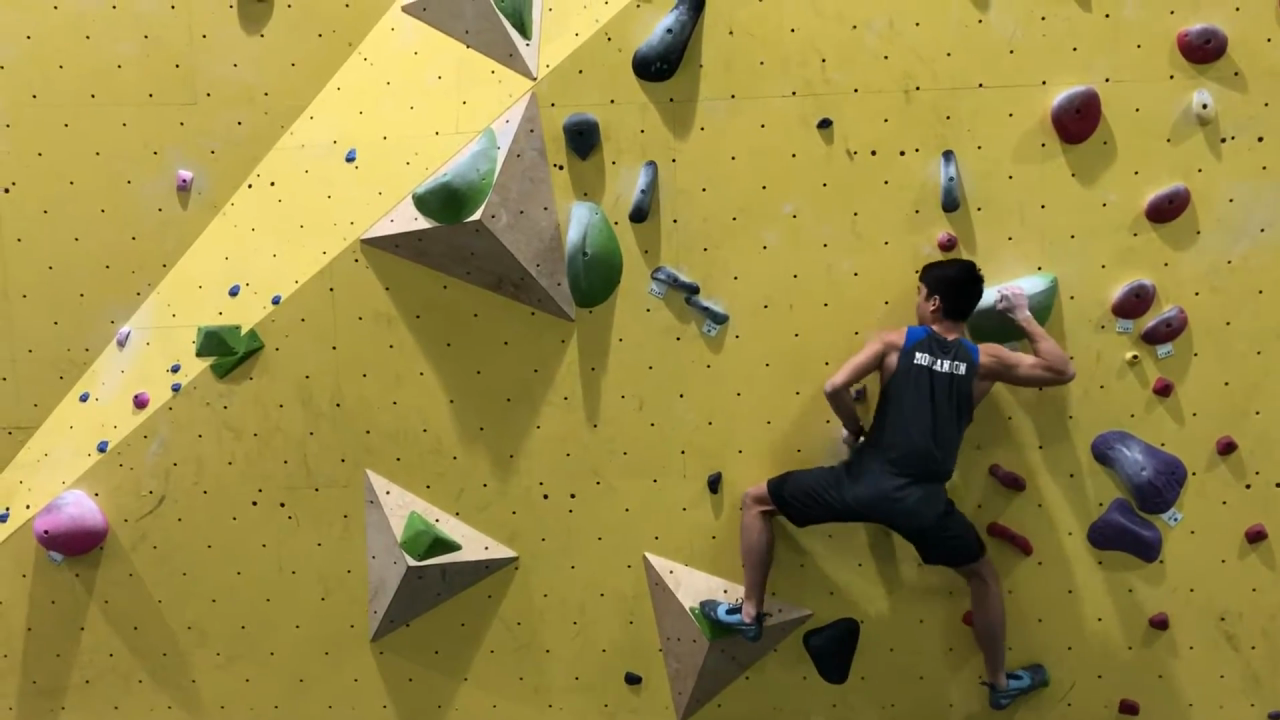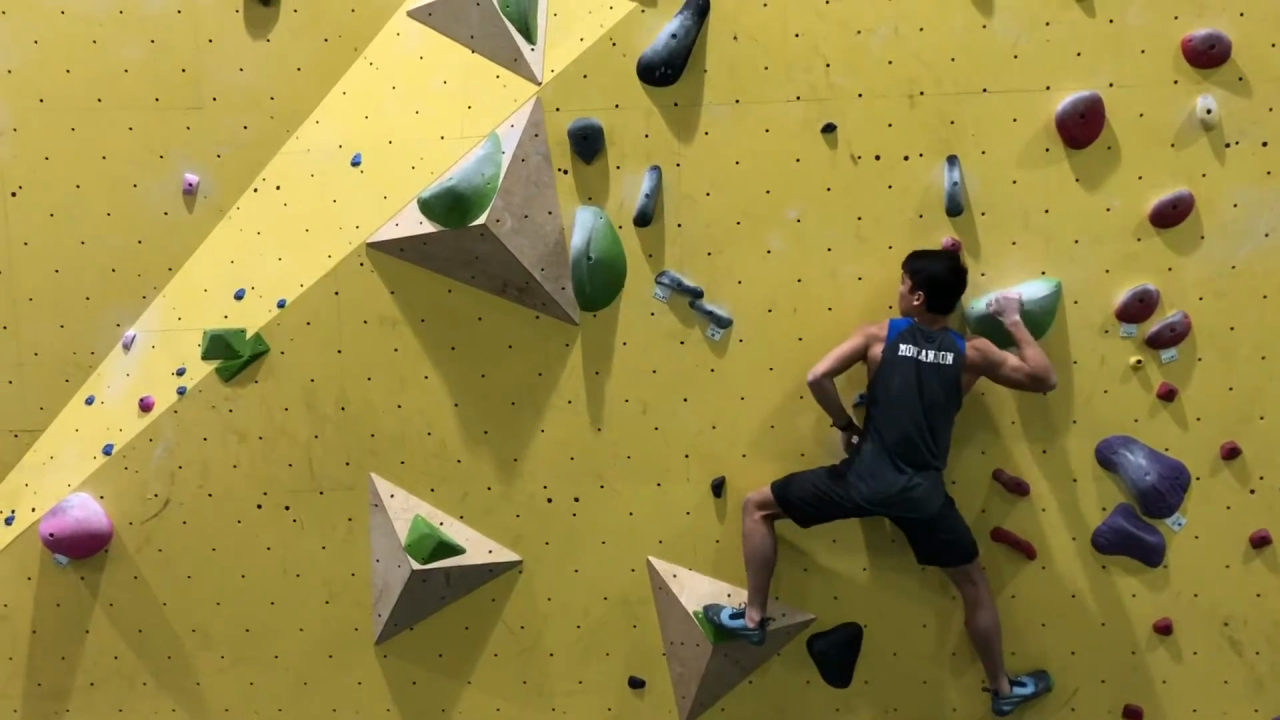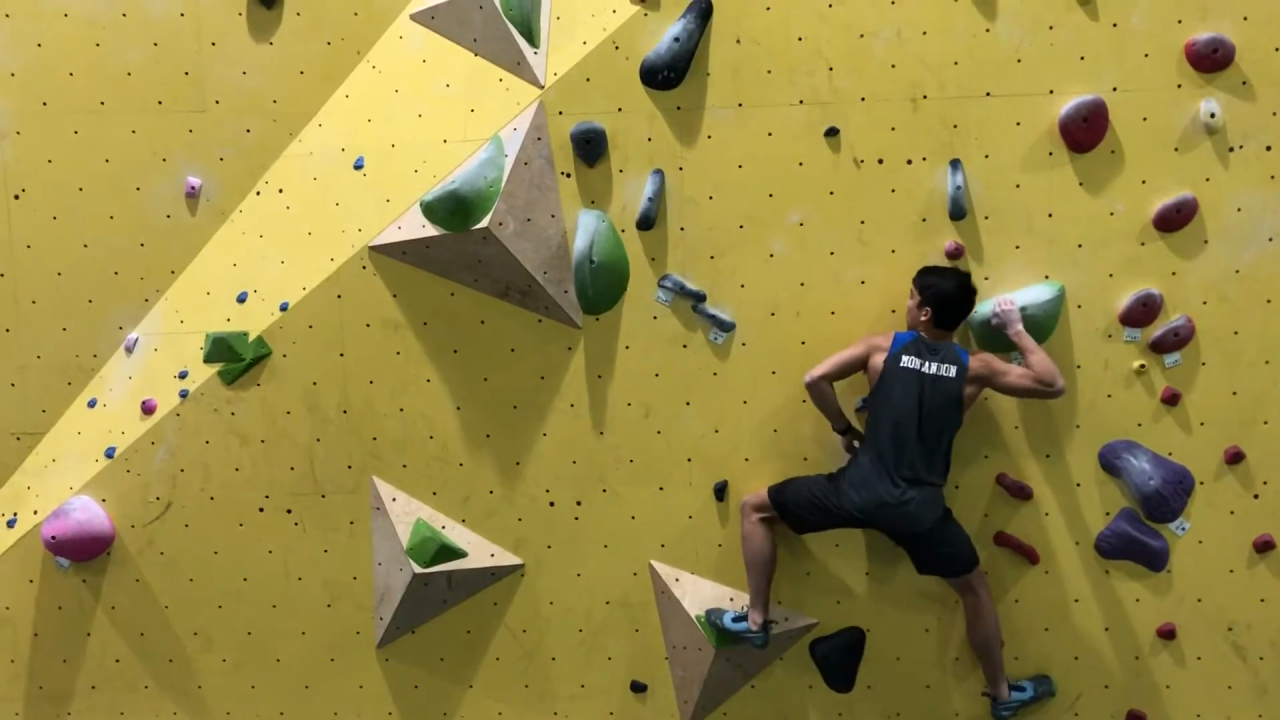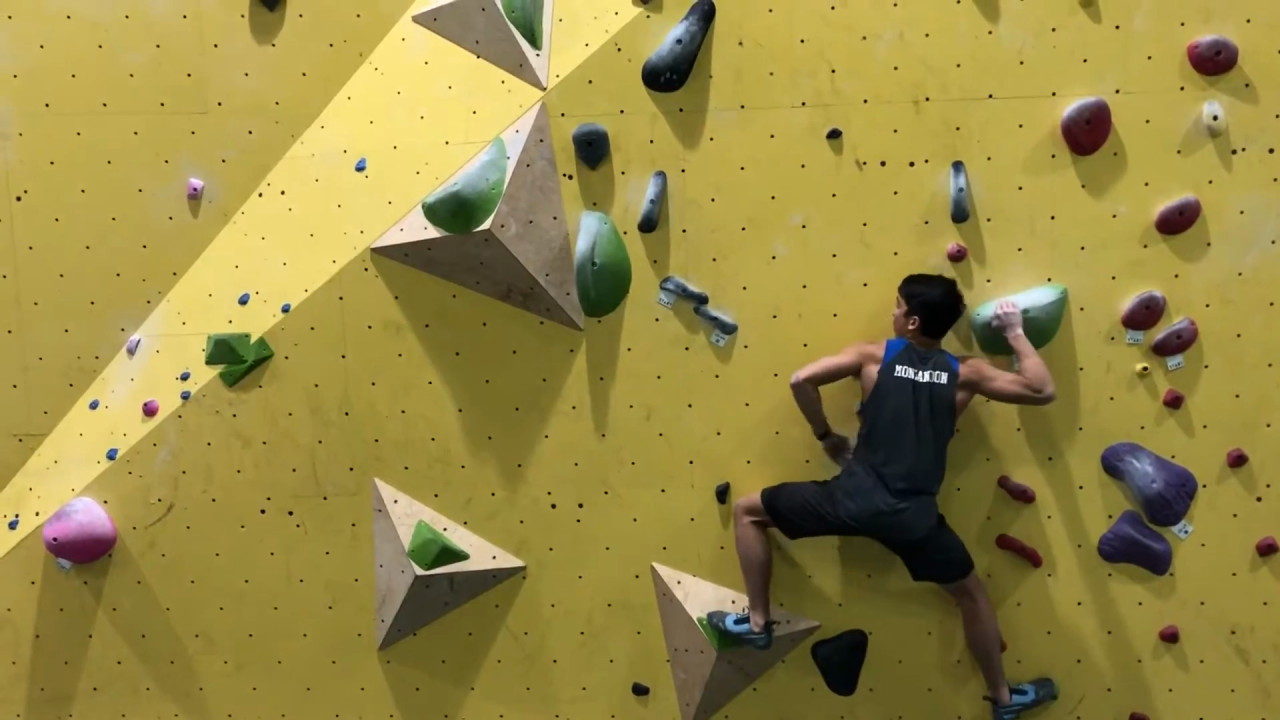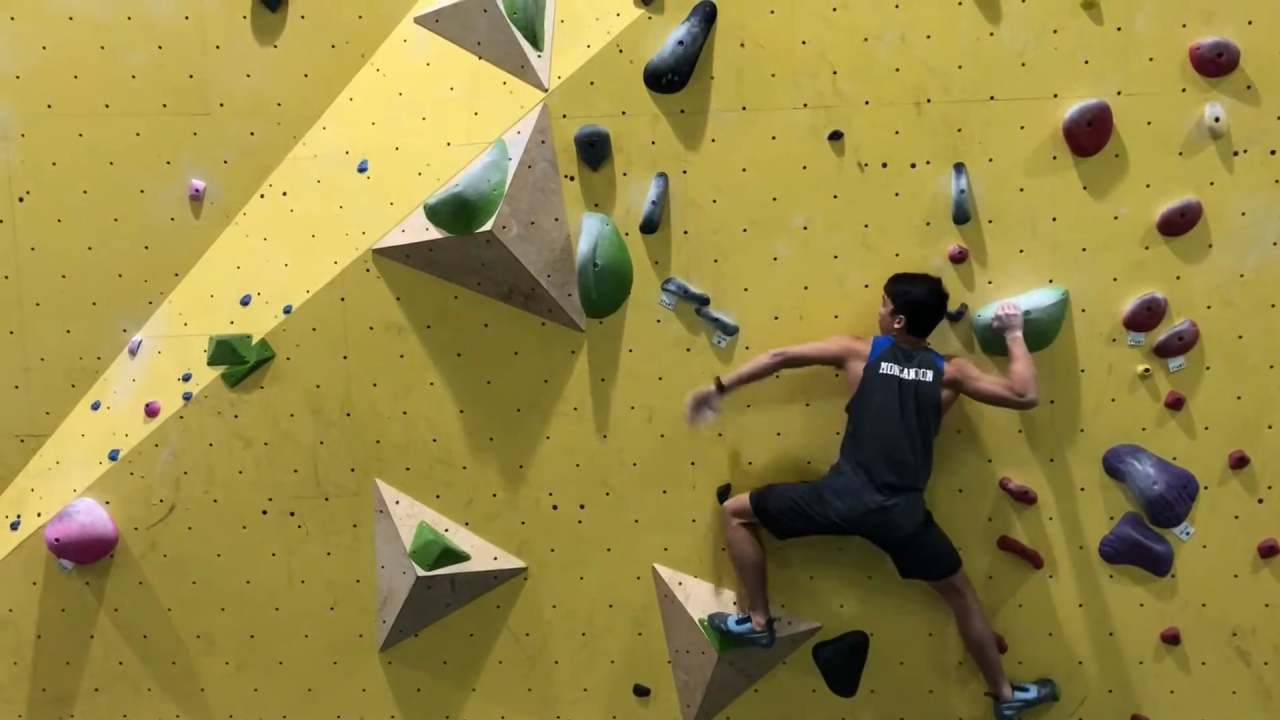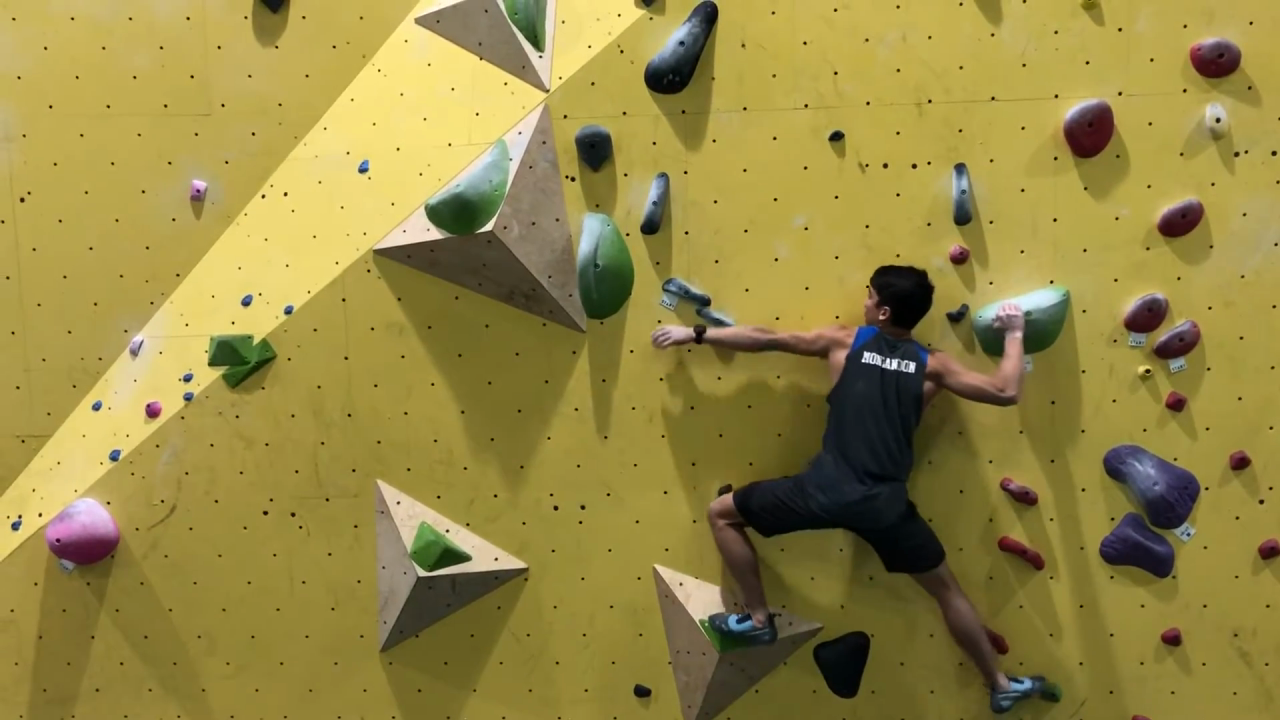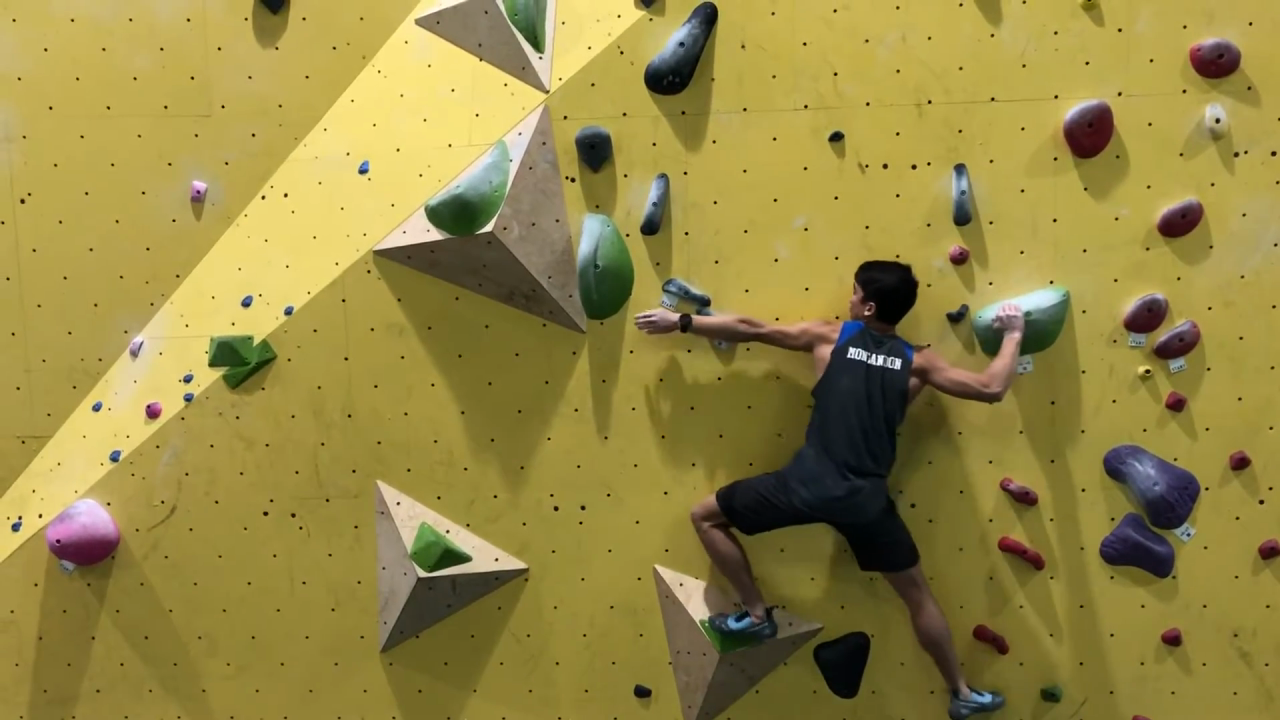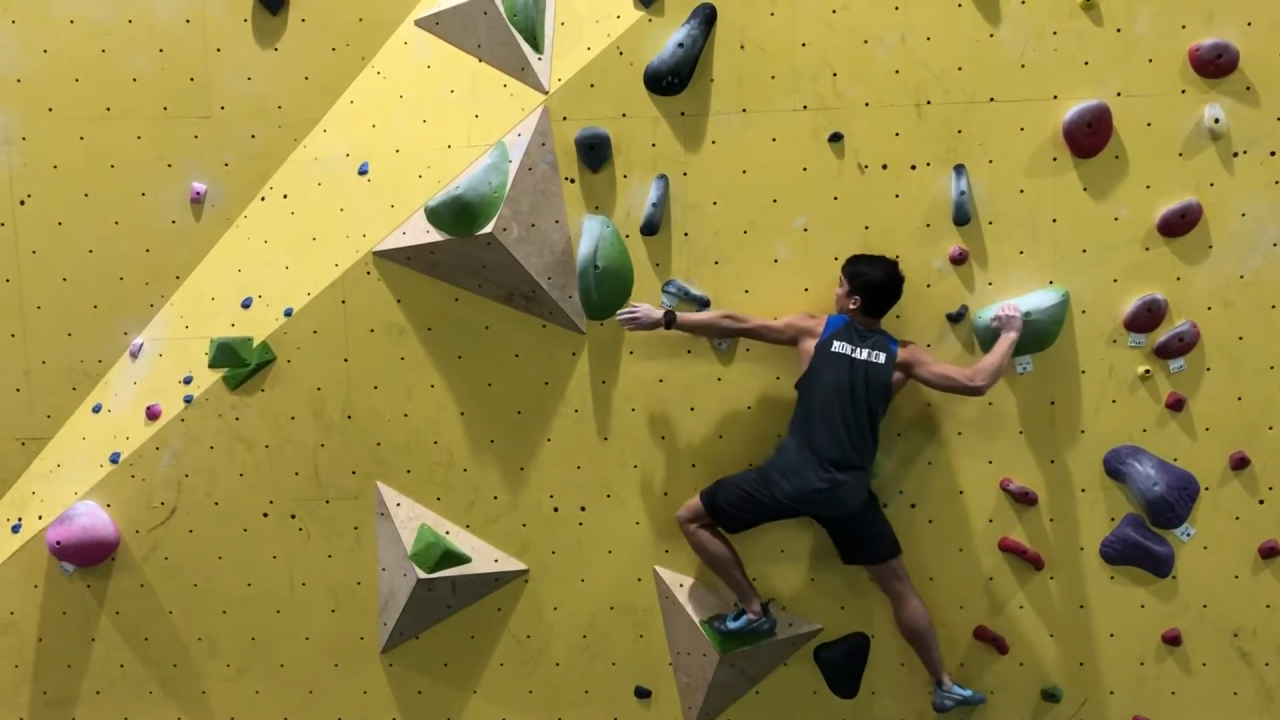
dt=0.2s
person 1, frame 1
left shoulder: (895, 342)
right shoulder: (986, 360)
left elbow: (835, 387)
right elbow: (1063, 372)
left wrist: (855, 430)
right wrist: (1024, 317)
left hip: (866, 482)
right hip: (922, 499)
left knee: (755, 501)
right knee: (984, 579)
left ankle: (749, 612)
right ankle: (1000, 682)
person 1, frame 2
left shoulder: (879, 335)
right shoulder: (972, 352)
left elbow: (817, 377)
right elbow: (1045, 380)
left wrist: (846, 426)
right wrist: (1013, 320)
left hip: (865, 477)
right hip: (923, 493)
left knee: (756, 506)
right knee: (974, 585)
left ankle: (752, 616)
person 1, frame 3
left shoulder: (881, 346)
right shoulder: (974, 367)
left elbow: (815, 378)
right elbow: (1052, 385)
left wrist: (846, 431)
right wrist: (1016, 329)
left hip: (862, 489)
right hip: (920, 506)
left knee: (754, 508)
right knee: (975, 591)
left ankle: (754, 619)
person 1, frame 4
left shoulder: (874, 355)
right shoulder: (965, 373)
left elbow: (803, 379)
right elbow: (1042, 390)
left wrist: (827, 435)
right wrist: (1015, 333)
left hip: (854, 498)
right hip: (913, 514)
left knee: (747, 511)
right knee: (973, 597)
left ankle: (756, 621)
person 1, frame 5
left shoulder: (859, 351)
right shoulder: (950, 372)
left elbow: (782, 357)
right elbow: (1024, 395)
left wrist: (720, 386)
right wrist: (1013, 334)
left hip: (843, 497)
right hip: (902, 512)
left knee: (736, 513)
right knee: (962, 596)
left ankle: (756, 620)
person 1, frame 6
left shoulder: (844, 342)
right shoulder: (932, 365)
left elbow: (764, 339)
right elbow: (1005, 392)
left wrist: (694, 334)
right wrist: (1013, 334)
left hip: (826, 489)
right hip: (884, 503)
left knee: (722, 514)
right knee: (948, 591)
left ankle: (755, 618)
right ankle: (1000, 685)
person 1, frame 7
left shoulder: (828, 336)
right shoulder: (917, 362)
left elbow: (749, 329)
right elbow: (990, 389)
left wrist: (680, 322)
right wrist: (1012, 336)
left hip: (807, 484)
right hip: (865, 499)
left knee: (705, 516)
right knee: (919, 595)
left ankle: (756, 614)
person 1, frame 8
left shoulder: (814, 329)
right shoulder: (902, 356)
left elbow: (734, 324)
right elbow: (975, 383)
left wrist: (664, 319)
right wrist: (1009, 335)
left hip: (789, 477)
right hip: (848, 492)
left knee: (692, 518)
right knee: (900, 589)
left ankle: (753, 610)
right ankle: (944, 686)
